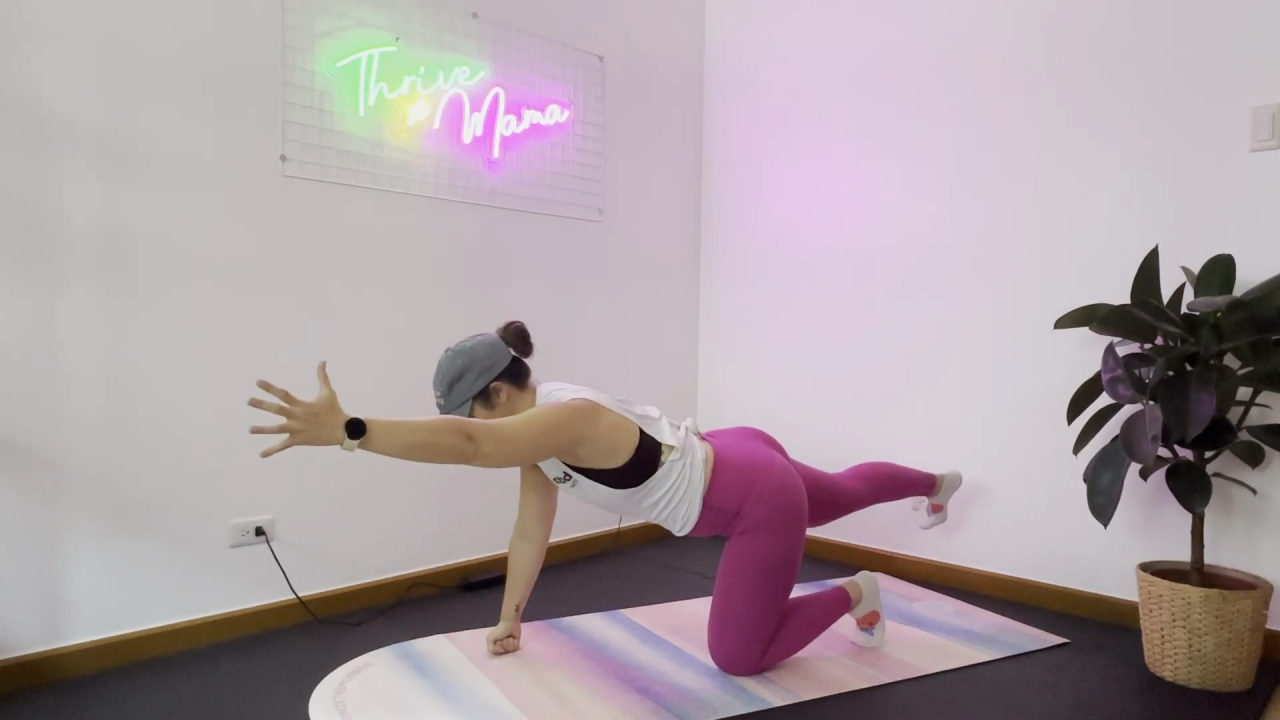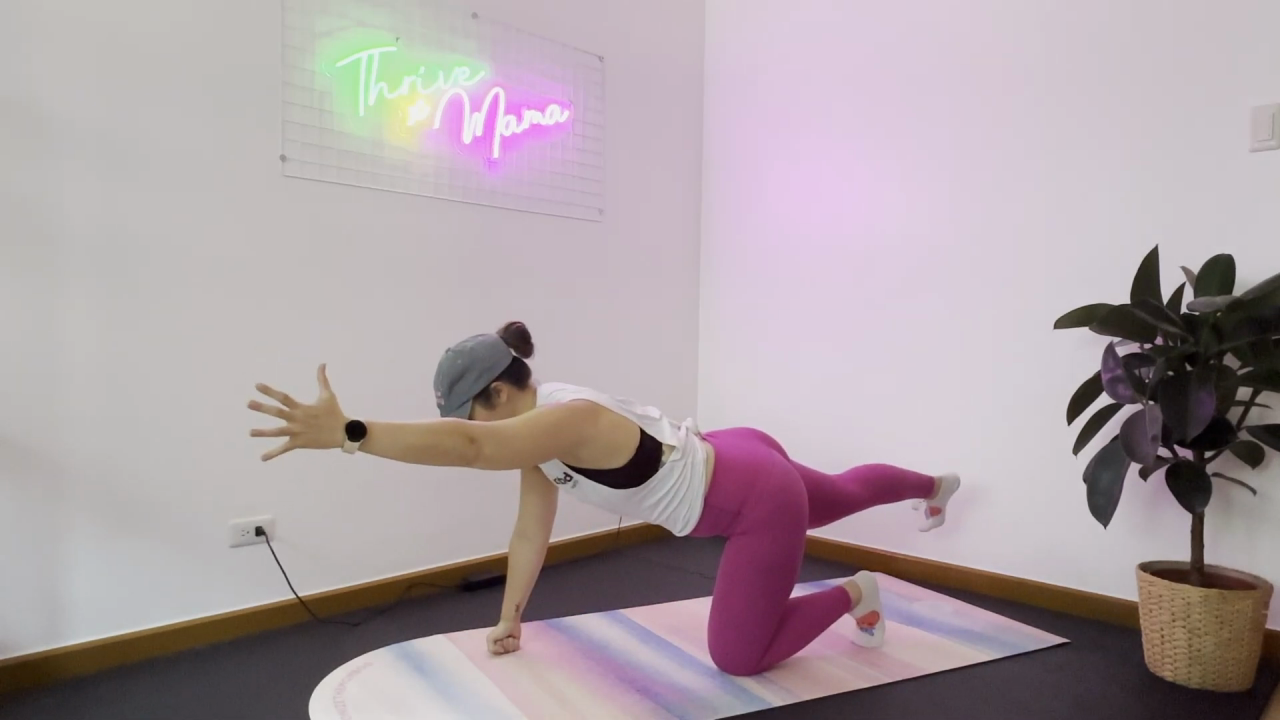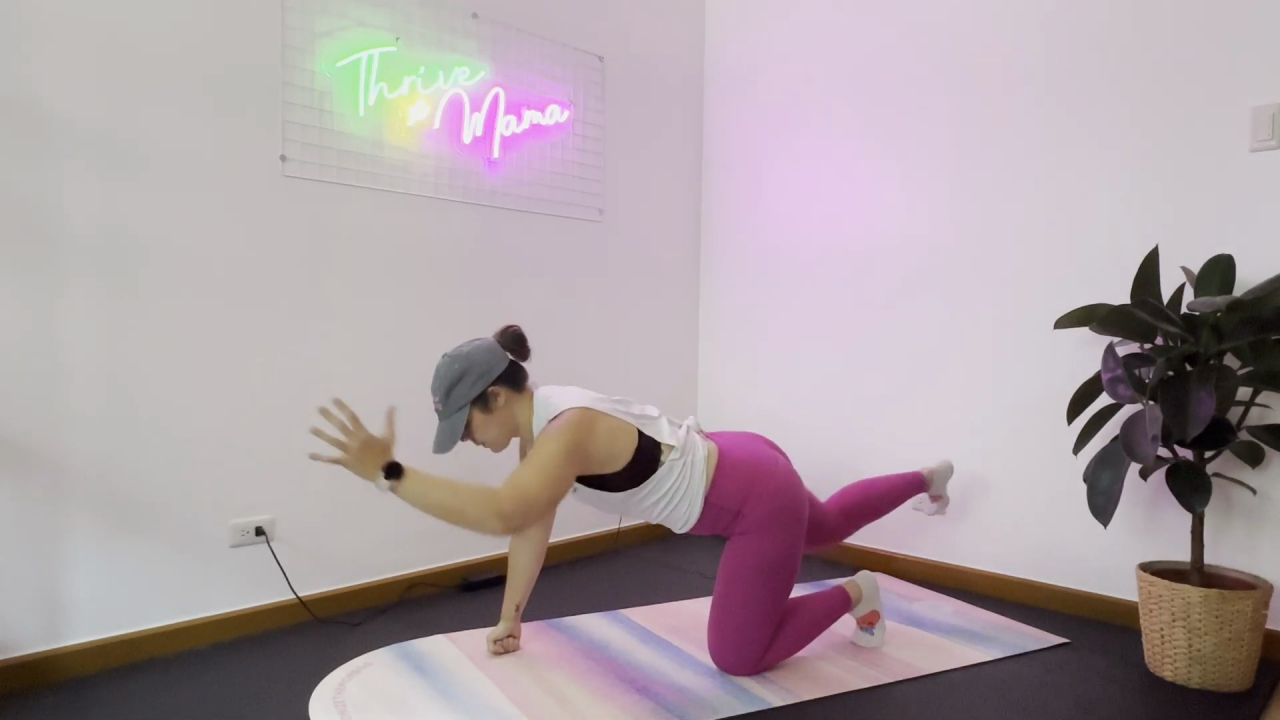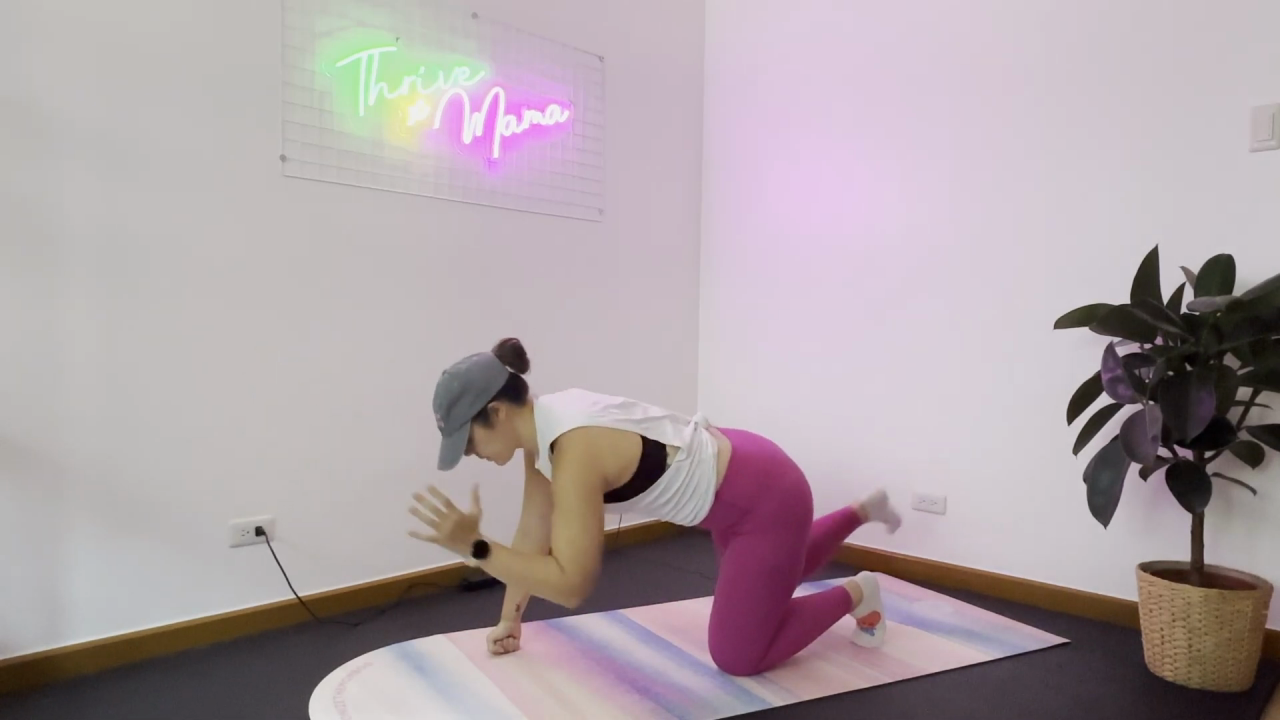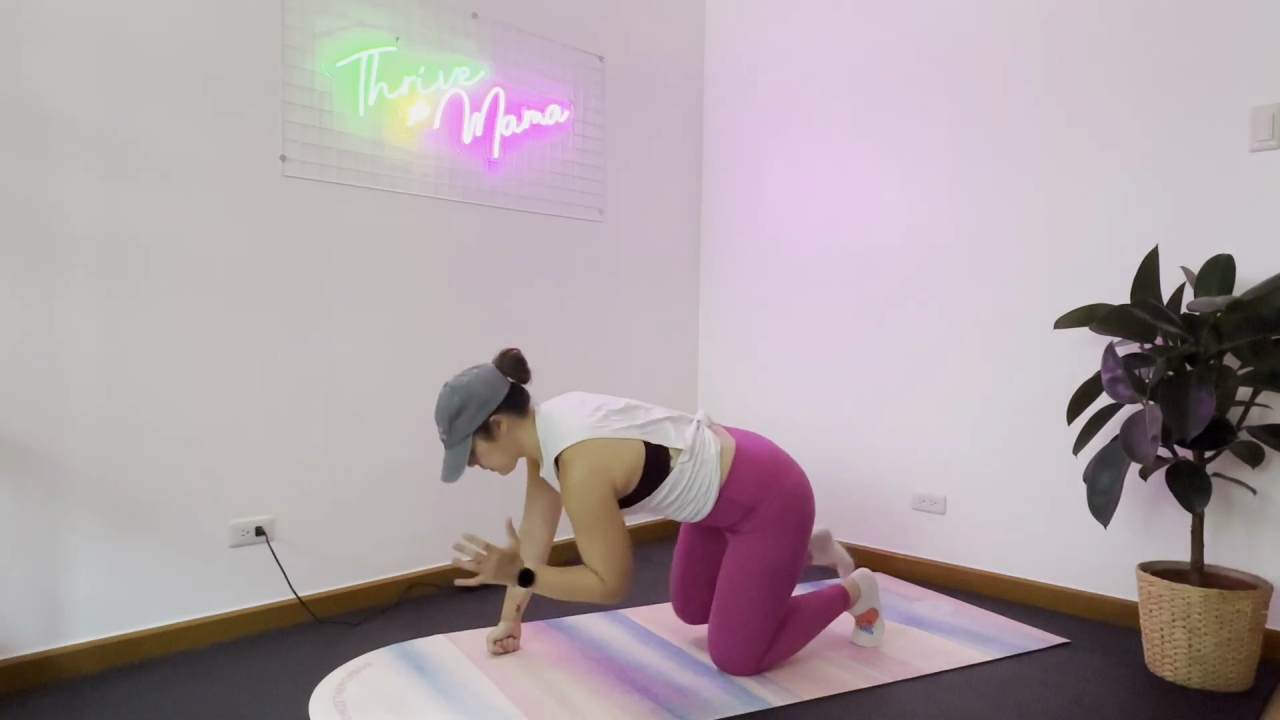
dt=0.3s
person 1, frame 1
left shoulder: (566, 422)
right shoulder: (541, 426)
left elbow: (466, 446)
right elbow: (530, 530)
left wrist: (345, 429)
right wrist: (509, 618)
left hip: (758, 499)
right hip: (729, 462)
left knee: (737, 657)
right knee: (838, 491)
left ankle: (854, 594)
right ankle: (935, 484)
person 1, frame 2
left shoulder: (570, 421)
right shoulder: (542, 426)
left elbow: (467, 448)
right elbow: (530, 531)
left wrist: (344, 432)
right wrist: (509, 619)
left hip: (760, 500)
right hip: (732, 460)
left knee: (737, 656)
right knee: (844, 495)
left ankle: (854, 593)
right ankle: (935, 486)
person 1, frame 3
left shoulder: (568, 431)
right shoulder: (534, 422)
left elbow: (506, 515)
right elbow: (531, 530)
left wrist: (389, 472)
right wrist: (510, 619)
left hip: (760, 499)
right hip: (734, 465)
left knee: (736, 657)
right knee: (822, 526)
left ankle: (855, 594)
right ankle: (926, 478)
person 1, frame 4
left shoulder: (575, 452)
right shoulder: (540, 424)
left elbow: (572, 584)
right elbow: (535, 530)
left wrist: (474, 547)
right wrist: (509, 620)
left hip: (765, 497)
right hip: (733, 465)
left knee: (737, 657)
right knee: (780, 573)
left ankle: (856, 594)
right ankle: (862, 510)
person 1, frame 5
left shoulder: (580, 464)
right shoulder: (542, 426)
left elbow: (610, 583)
right elbow: (534, 530)
left wrist: (516, 578)
right wrist: (510, 618)
left hip: (767, 498)
right hip: (721, 477)
left knee: (736, 657)
right knee: (693, 610)
left ankle: (852, 594)
right ankle: (804, 552)
